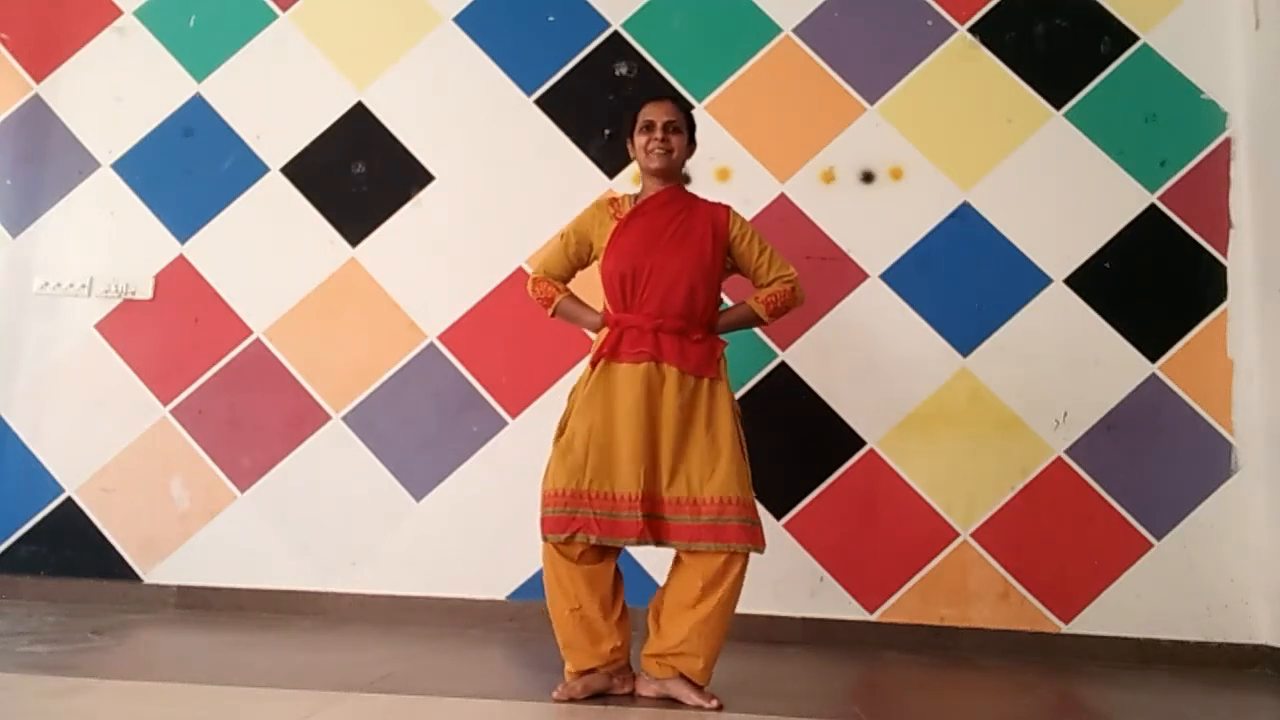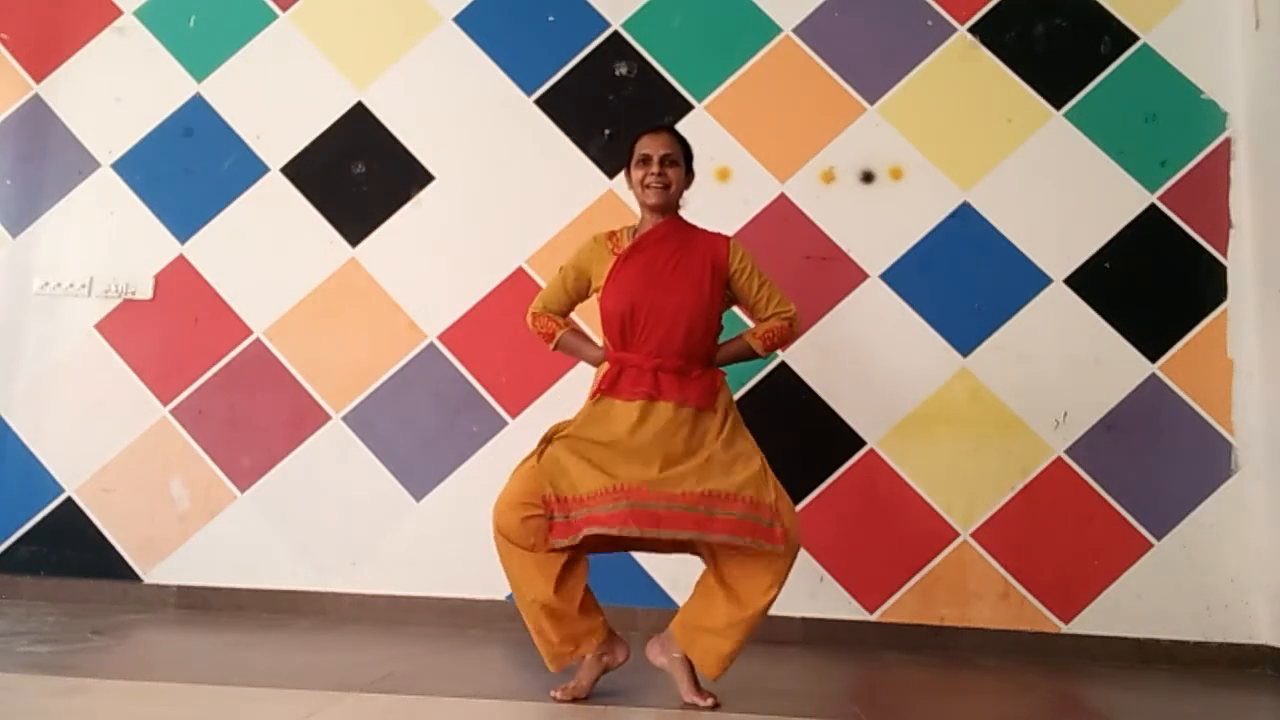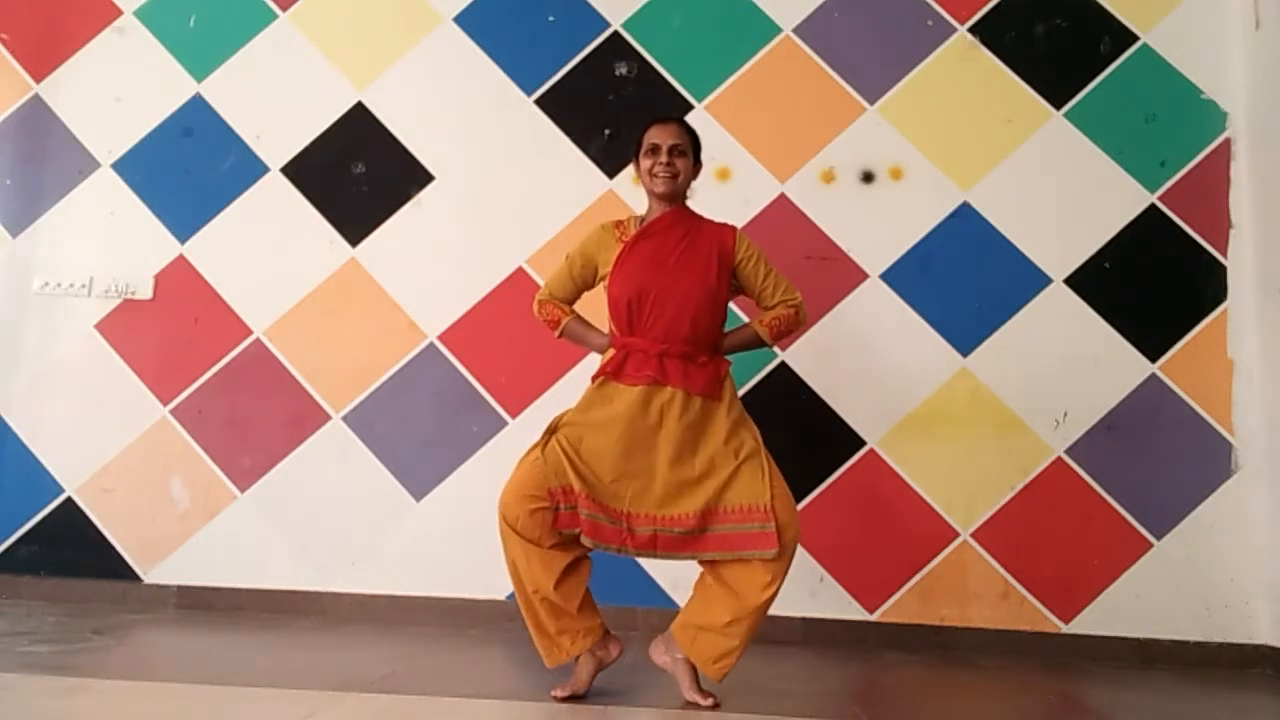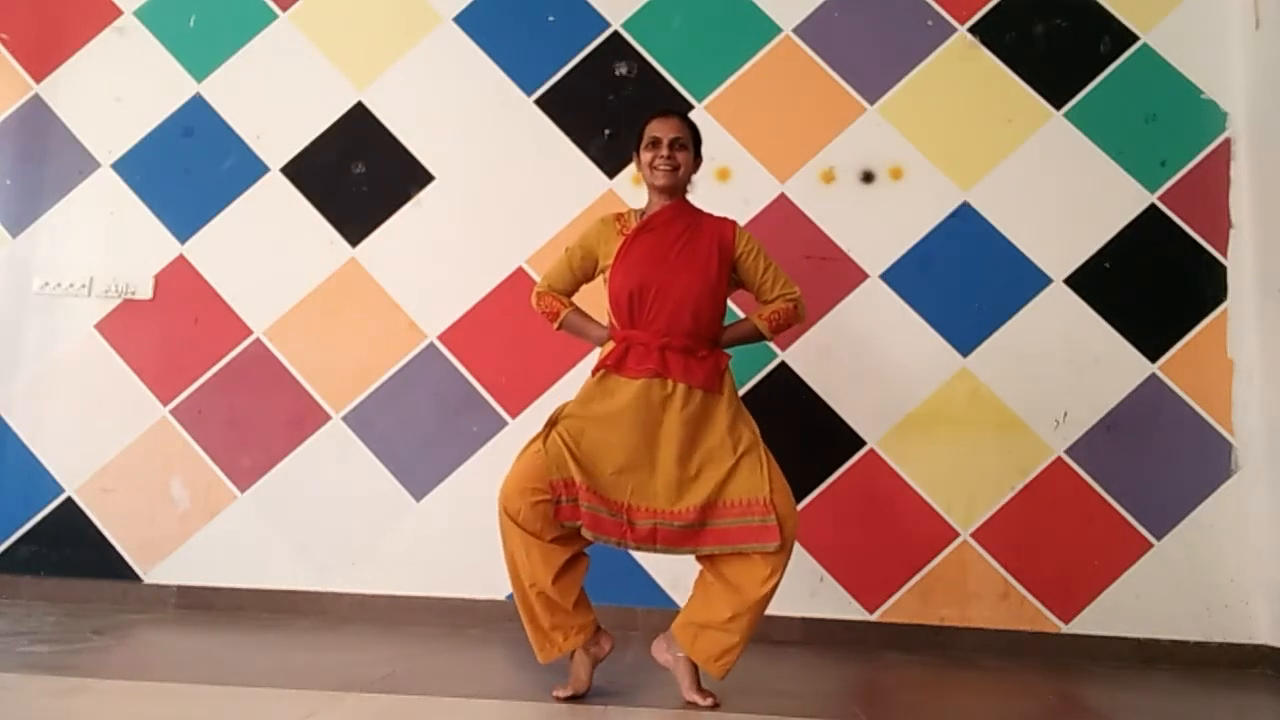
dt=0.4s
person 1, frame 1
left shoulder: (719, 220)
right shoulder: (604, 216)
left elbow: (786, 286)
right elbow: (541, 280)
left wrist: (715, 322)
right wrist: (599, 321)
left hip: (693, 389)
right hip: (617, 384)
left knee: (718, 531)
right knee: (575, 523)
left ankle: (669, 666)
right ankle: (600, 663)
person 1, frame 2
left shoulder: (720, 252)
right shoulder: (601, 251)
left elbow: (782, 319)
right elbow: (541, 313)
left wrist: (713, 355)
right wrist: (599, 358)
left hip: (700, 427)
right hip: (615, 421)
left knee: (772, 542)
right knee: (516, 515)
left ankle: (680, 644)
right ankle: (595, 644)
person 1, frame 3
left shoulder: (726, 242)
right shoulder: (609, 239)
left elbow: (788, 309)
right elbow: (548, 302)
left wrist: (718, 344)
right wrist: (606, 343)
left hip: (703, 414)
right hip: (620, 406)
left knee: (771, 533)
right knee: (523, 505)
left ankle: (684, 644)
right ankle: (588, 640)
person 1, frame 4
left shoulder: (725, 236)
right shoulder: (608, 232)
left elbow: (787, 302)
right elbow: (546, 293)
left wrist: (718, 337)
right wrist: (604, 335)
left hip: (701, 406)
right hip: (620, 396)
left knee: (768, 526)
right knee: (523, 496)
left ankle: (685, 645)
right ankle: (581, 638)
